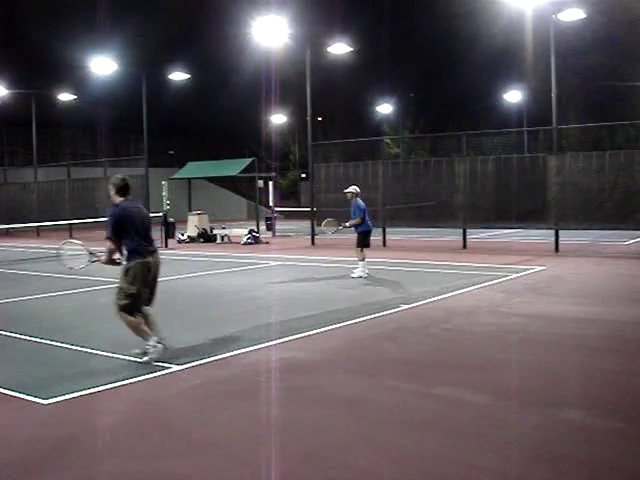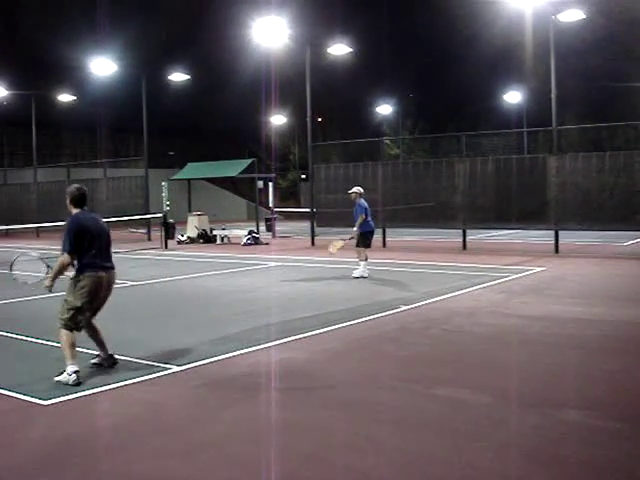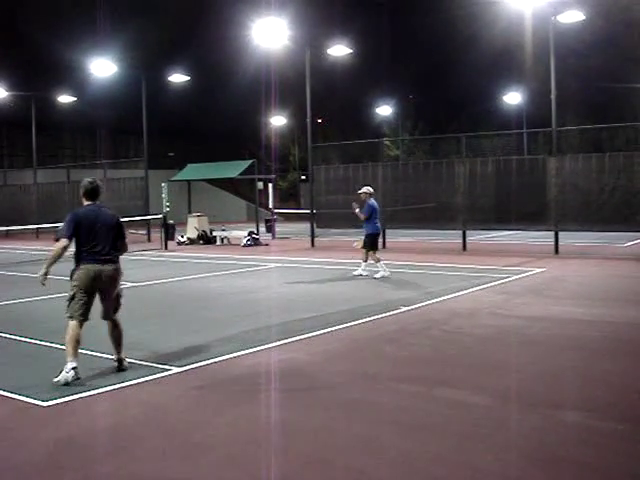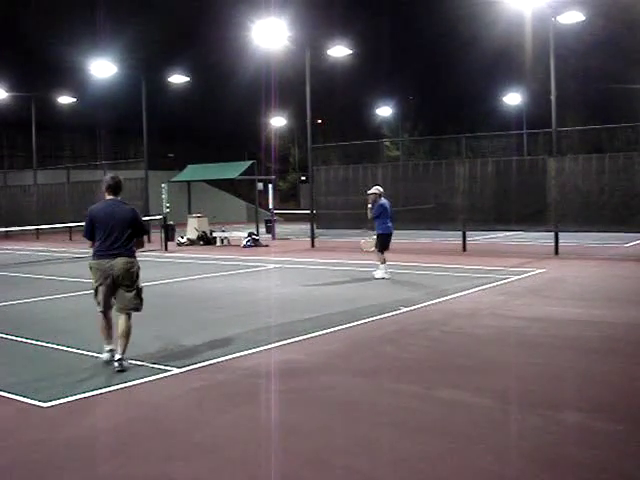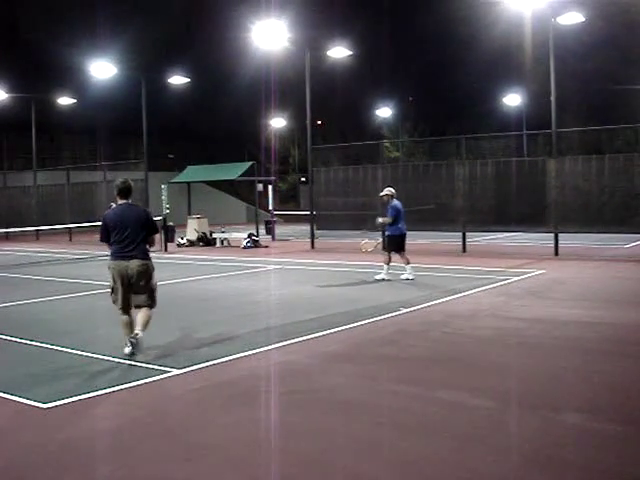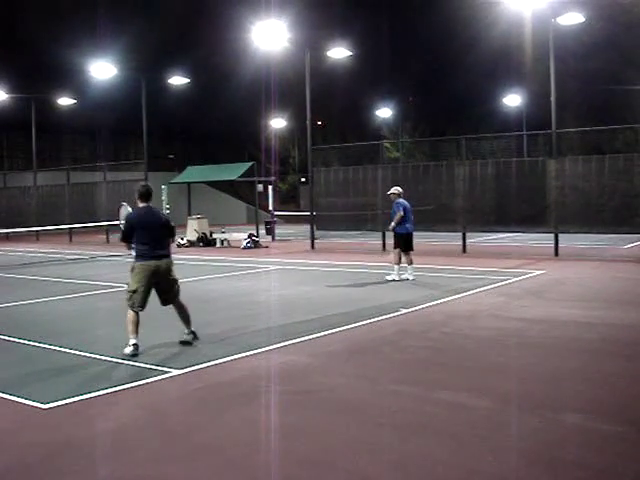
dt=0.4s
person 1, frame 1
left shoulder: (117, 212)
right shoulder: (140, 209)
left elbow: (113, 245)
left wrist: (107, 258)
right wrist: (121, 256)
left hip: (138, 263)
right hip: (152, 258)
left knee: (125, 310)
right knee: (140, 305)
left ankle: (154, 343)
right ankle: (154, 341)
person 1, frame 2
left shoulder: (73, 223)
right shoulder: (98, 221)
left elbow: (67, 258)
left wrist: (52, 277)
left hip: (89, 277)
right hip: (107, 275)
left knee: (66, 325)
right knee: (83, 320)
left ankle: (71, 371)
right ankle: (106, 356)
person 1, frame 3
left shoulder: (76, 216)
right shoulder: (112, 216)
left elbow: (63, 244)
right elbow: (123, 248)
left wrist: (46, 268)
left hip: (86, 269)
right hip: (111, 269)
left knee: (75, 320)
right knee: (111, 317)
left ankle: (71, 368)
right ankle: (120, 359)
person 1, frame 4
left shoulder: (94, 211)
right shoulder: (131, 211)
left elbow: (90, 242)
right elbow: (140, 243)
left hip: (101, 263)
right hip: (126, 263)
left knee: (104, 310)
right knee: (124, 312)
left ankle: (109, 349)
right ankle: (119, 357)
person 1, frame 5
left shoulder: (108, 216)
right shoulder: (143, 213)
left elbow: (108, 244)
right elbow: (152, 242)
left hip: (118, 264)
right hip: (140, 262)
left knee: (124, 308)
right knee: (145, 306)
left ankle: (130, 343)
right ankle: (136, 335)
person 1, frame 6
left shoulder: (131, 217)
right shoulder: (162, 216)
left elbow: (128, 245)
right elbow: (169, 241)
left hip: (143, 264)
right hip: (164, 262)
left knee: (133, 307)
right knee: (175, 300)
left ankle: (133, 344)
right ankle: (190, 333)
